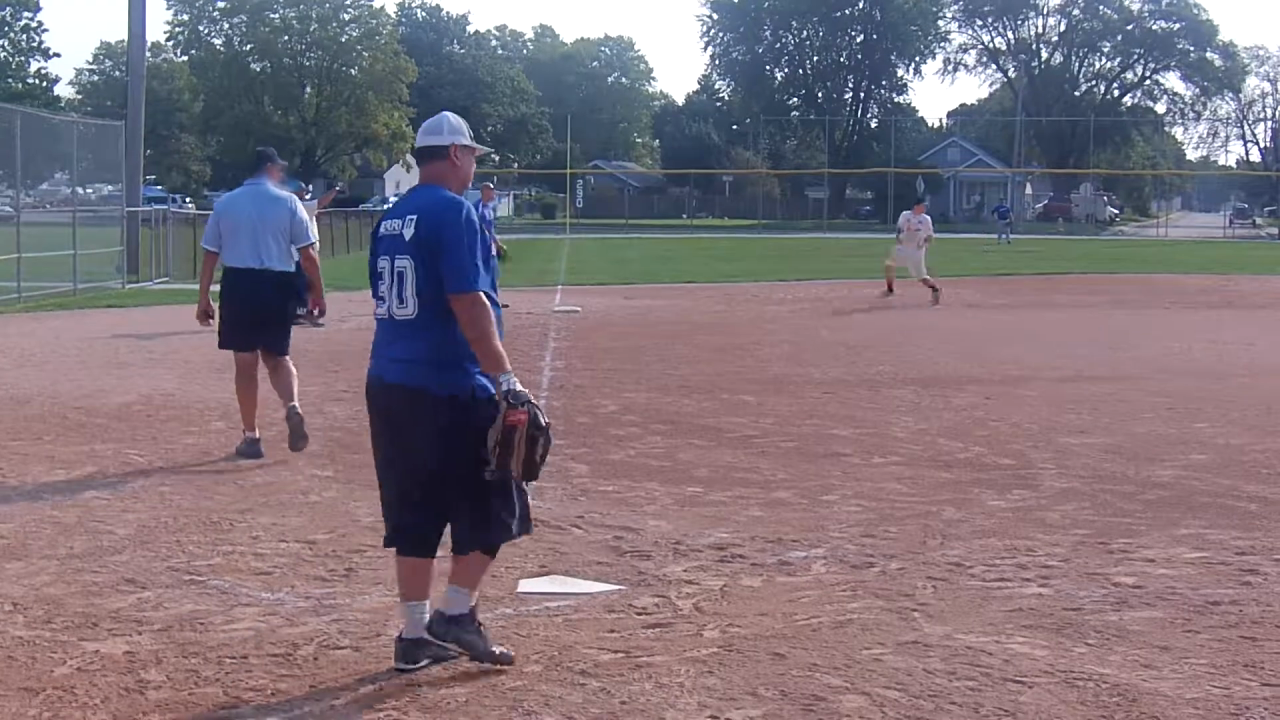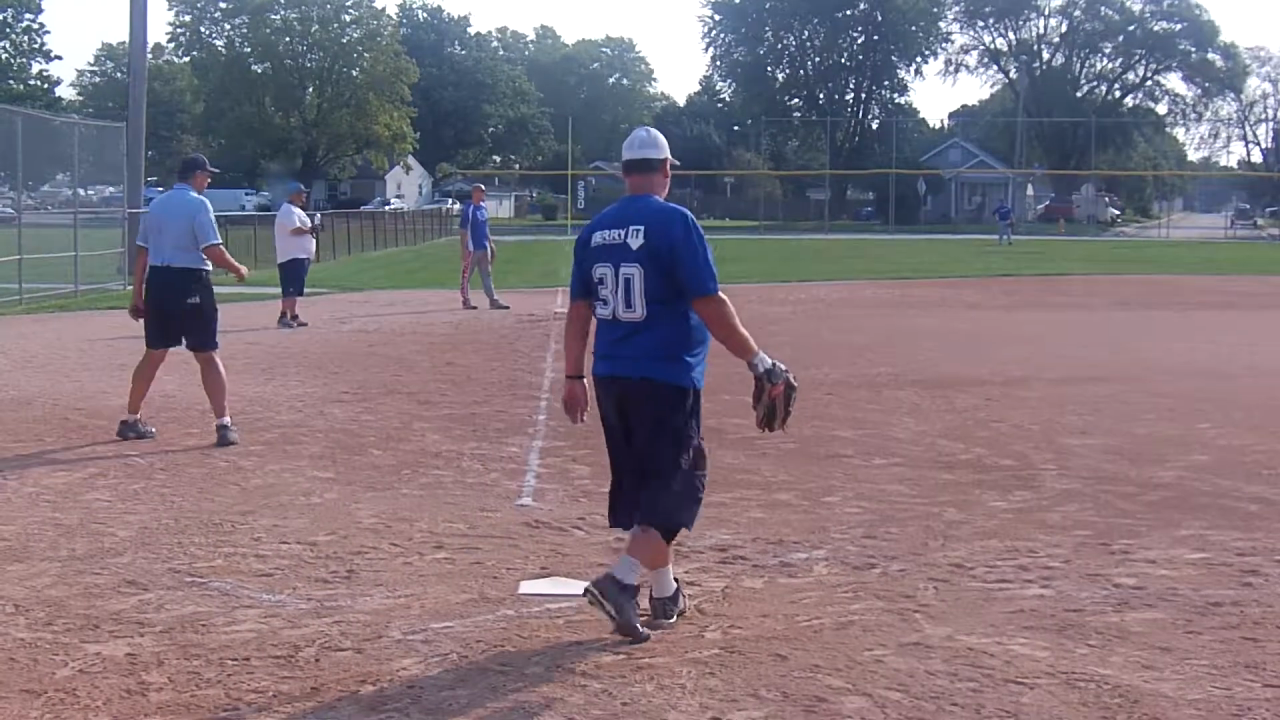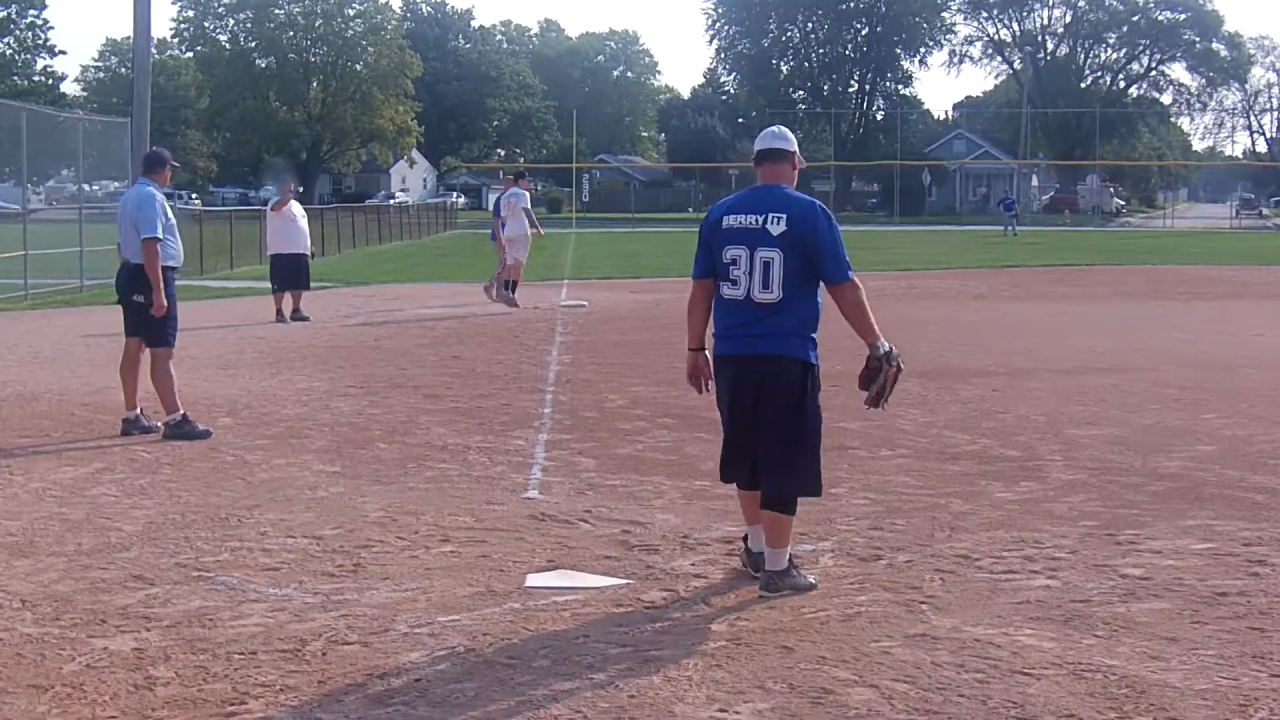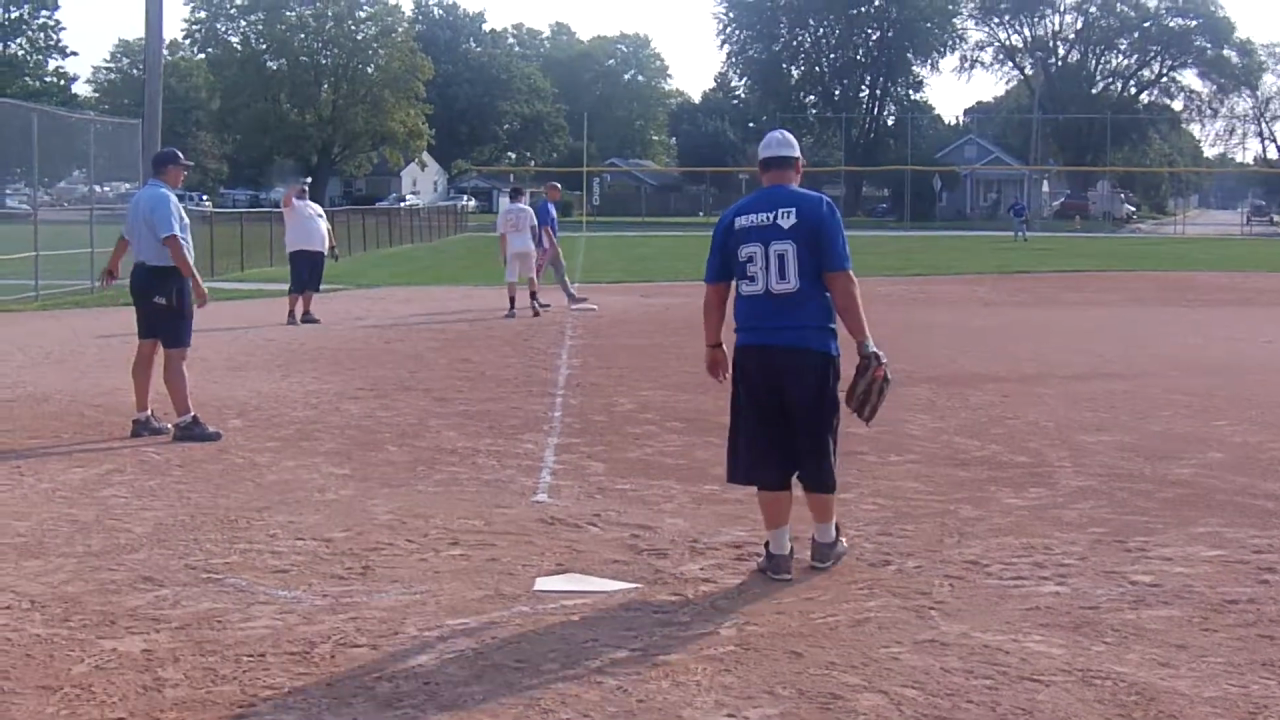
dt=1s
person 1, frame 1
left shoulder: (390, 219)
right shoulder: (454, 212)
right elbow: (468, 304)
right wrist: (505, 376)
left hip: (389, 383)
right hip: (450, 387)
left knee: (414, 511)
right knee: (493, 502)
left ankle: (417, 633)
right ankle: (456, 615)
person 1, frame 2
left shoulder: (594, 229)
right shoulder: (675, 221)
left elbow: (579, 311)
right elbow: (709, 304)
left wrist: (573, 377)
right wrist: (758, 360)
left hip: (612, 379)
right hip: (667, 380)
left knee: (641, 486)
right knee: (673, 489)
left ankle: (664, 592)
right ankle: (620, 582)
person 1, frame 3
left shoulder: (720, 214)
right shoulder: (810, 213)
left elbow: (702, 289)
right elbow: (845, 289)
left wrist: (696, 349)
right wrist: (878, 344)
left hip: (733, 356)
right hip: (788, 358)
left knee: (745, 454)
right knee: (784, 461)
left ankle: (756, 548)
right ankle: (777, 567)
person 1, frame 4
left shoulder: (733, 217)
right shoulder: (818, 207)
left elbow: (715, 291)
right elbow: (840, 282)
left wrist: (713, 345)
right wrist: (864, 343)
left hip: (754, 352)
right hip: (811, 349)
left knee: (768, 457)
right knee: (817, 451)
left ankle: (779, 553)
right ankle: (824, 542)
person 2, frame 1
left shoulder: (226, 203)
right shoulder: (288, 202)
left elbow: (210, 255)
right elbow: (308, 254)
left wrist: (204, 299)
right wrist: (318, 291)
left hip: (238, 286)
right hip: (278, 288)
left knee: (245, 364)
right knee: (278, 359)
left ankle: (251, 437)
right ankle: (292, 408)
person 2, frame 2
left shoulder: (156, 204)
right shoulder: (198, 204)
left elbow: (142, 253)
right elbow: (212, 250)
left wrist: (138, 295)
right wrist: (238, 269)
left hip: (158, 283)
right hip: (189, 285)
left knee: (153, 355)
right knee: (208, 357)
left ankle: (131, 421)
right ankle: (224, 425)
person 2, frame 3
left shoulder: (129, 196)
right shoulder: (151, 198)
right elbow: (150, 248)
right wrist: (158, 292)
left hip: (129, 276)
right hip: (149, 280)
left knee: (133, 347)
right knee: (162, 352)
left ankle: (132, 417)
right ankle: (175, 420)
person 2, frame 4
left shoulder: (139, 198)
right shoulder: (164, 198)
left elbow: (126, 239)
right elbow: (173, 244)
left wrist: (111, 266)
right wrist: (196, 282)
left hip: (142, 277)
right hip: (167, 280)
left knee: (147, 349)
right knee: (176, 353)
left ankle: (143, 418)
right ankle: (185, 422)
